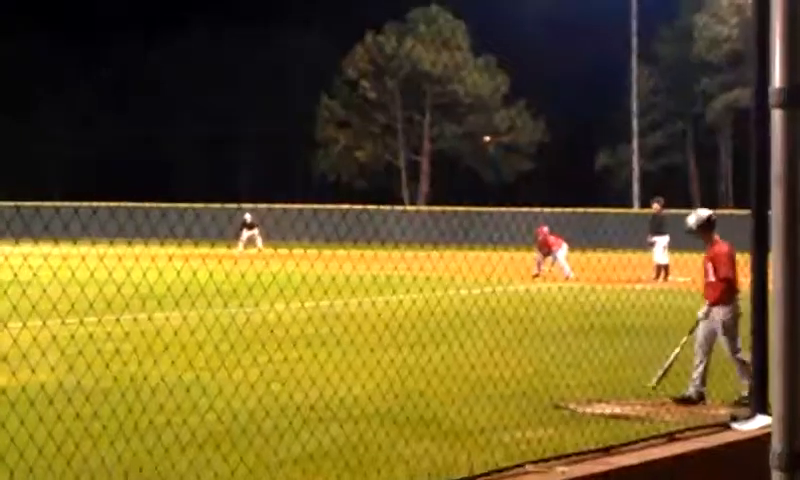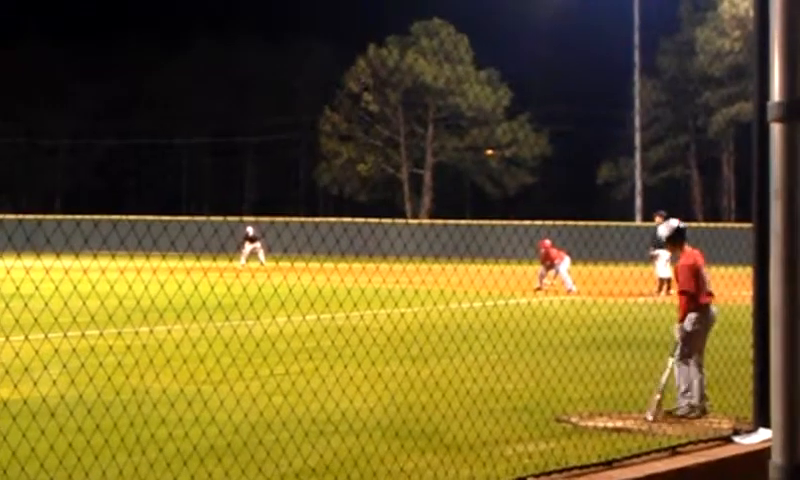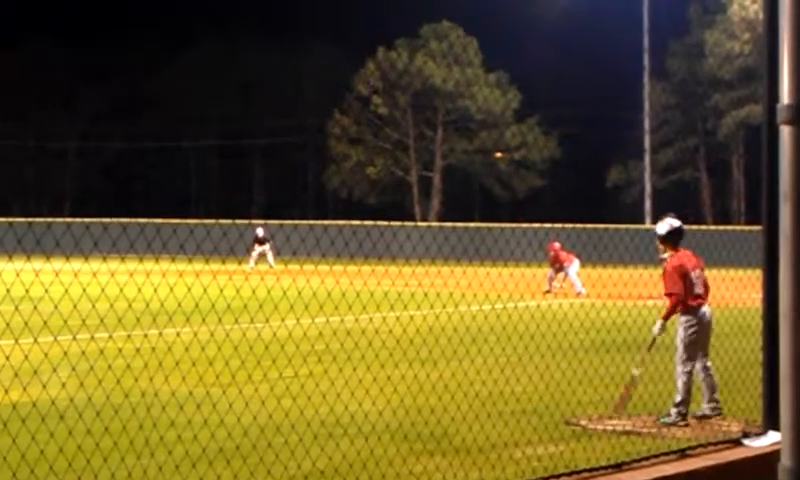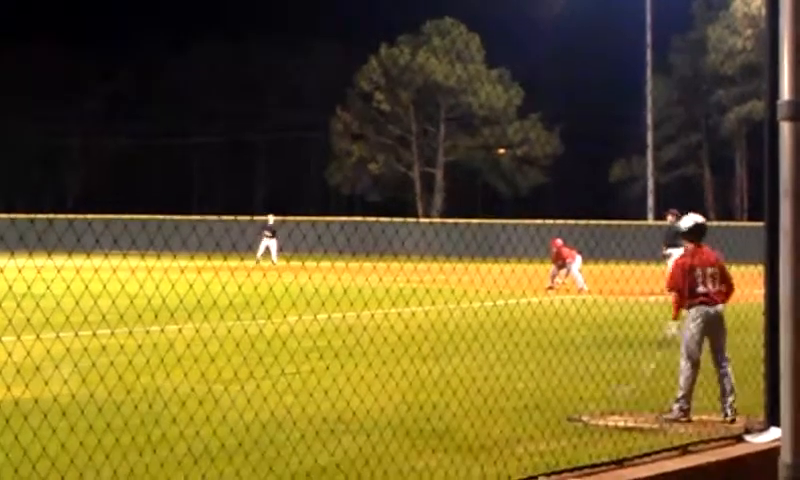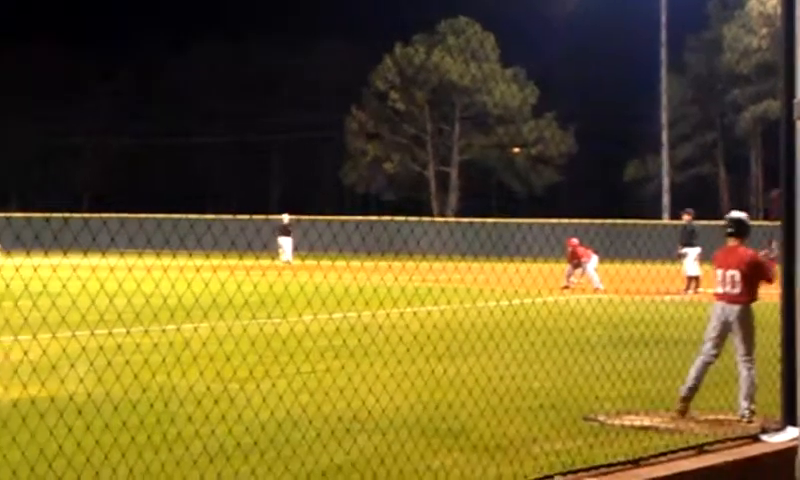
dt=0.5s
person 1, frame 1
left shoulder: (721, 250)
right shoulder: (710, 249)
left elbow: (726, 283)
left wrist: (709, 306)
left hip: (725, 307)
right hip: (714, 307)
left knee: (732, 351)
right knee: (701, 348)
left ankle: (751, 391)
right ankle: (696, 391)
person 1, frame 2
left shoulder: (684, 262)
right shoulder: (695, 254)
left elbow: (687, 295)
left wrist: (680, 322)
left hip: (697, 313)
right hip: (705, 311)
left knee: (682, 358)
right knee: (695, 359)
left ankle: (687, 404)
right ankle: (696, 404)
person 1, frame 3
left shoulder: (672, 264)
right shoulder: (692, 257)
left elbow: (677, 297)
right elbow: (705, 287)
left wrist: (663, 320)
left hip: (690, 317)
right hip: (704, 312)
left knee: (684, 366)
right knee: (703, 362)
left ankle: (679, 413)
right ankle: (712, 405)
person 1, frame 4
left shoulder: (683, 261)
right shoulder: (716, 256)
left elbow: (678, 293)
right elbow: (729, 287)
left wrist: (675, 318)
left hip: (697, 312)
right hip: (717, 311)
left knee: (689, 362)
right knee: (722, 361)
left ankle: (682, 409)
right ankle: (729, 409)
person 1, frame 5
left shoulder: (718, 255)
right shoulder: (751, 257)
right elbow: (769, 278)
right wrist: (769, 259)
left hip: (720, 308)
right hip: (741, 310)
left knee: (706, 355)
right knee: (746, 361)
left ankle: (686, 396)
right ankle: (746, 410)
